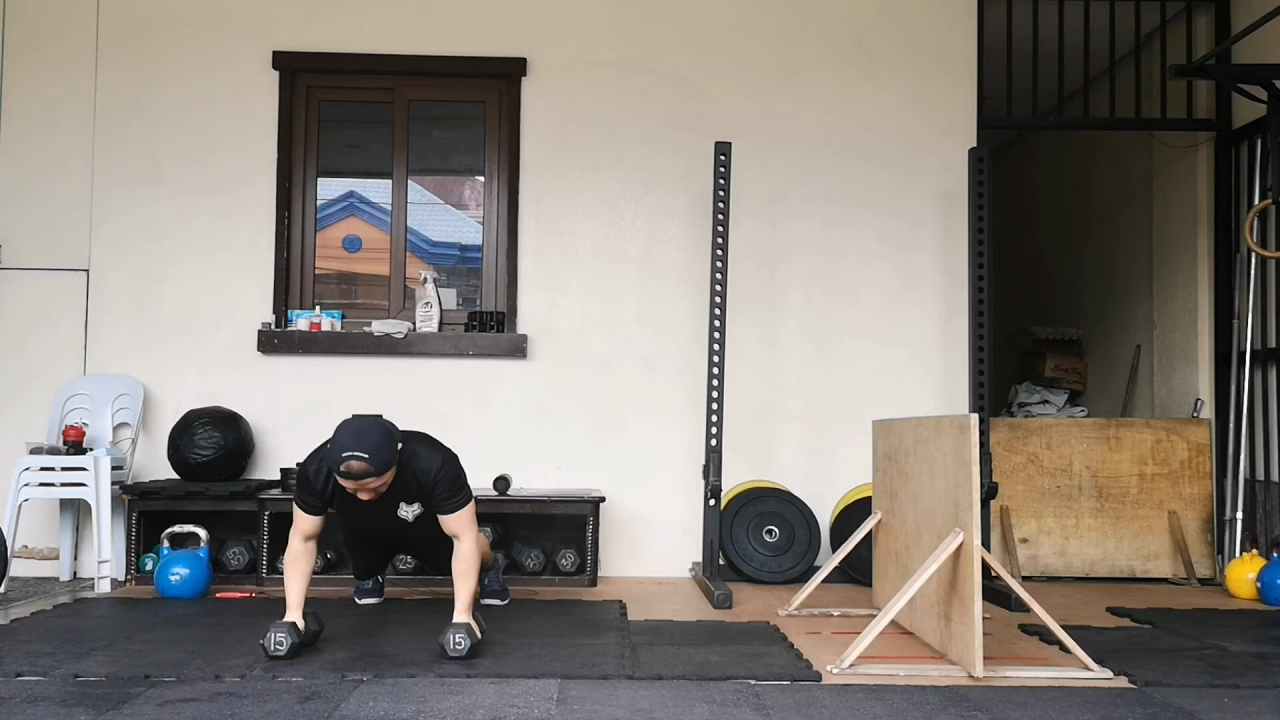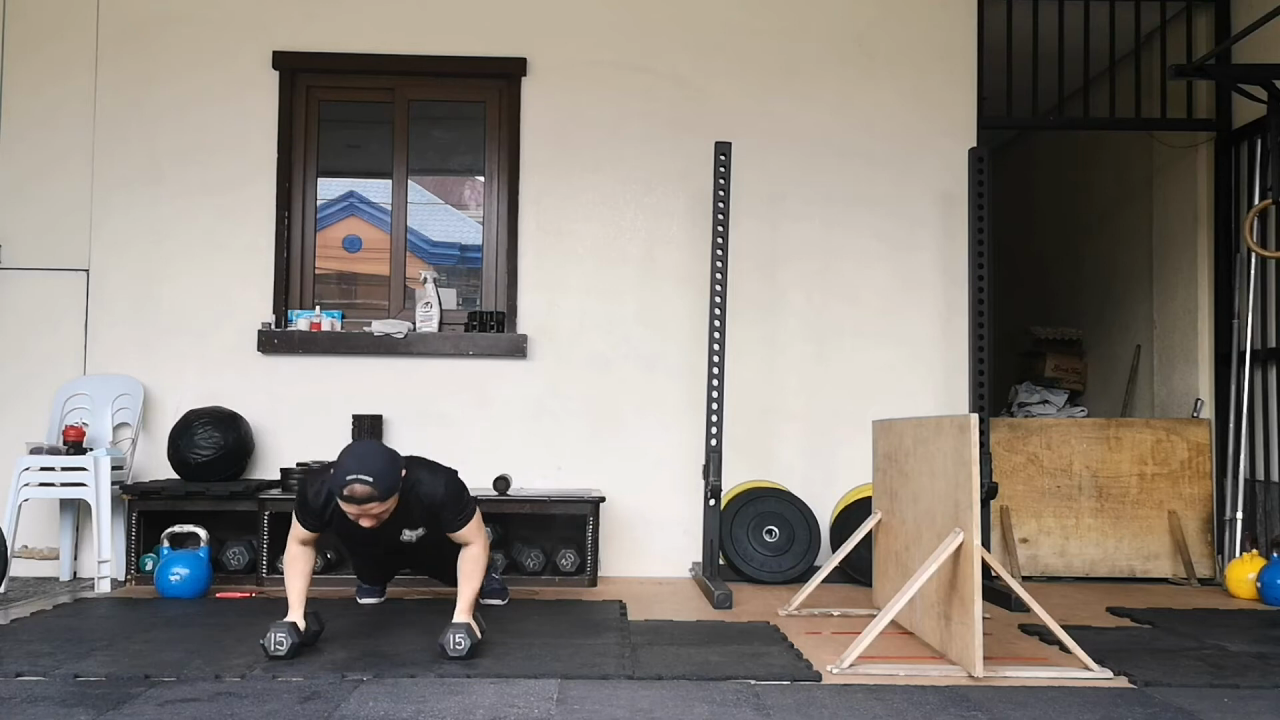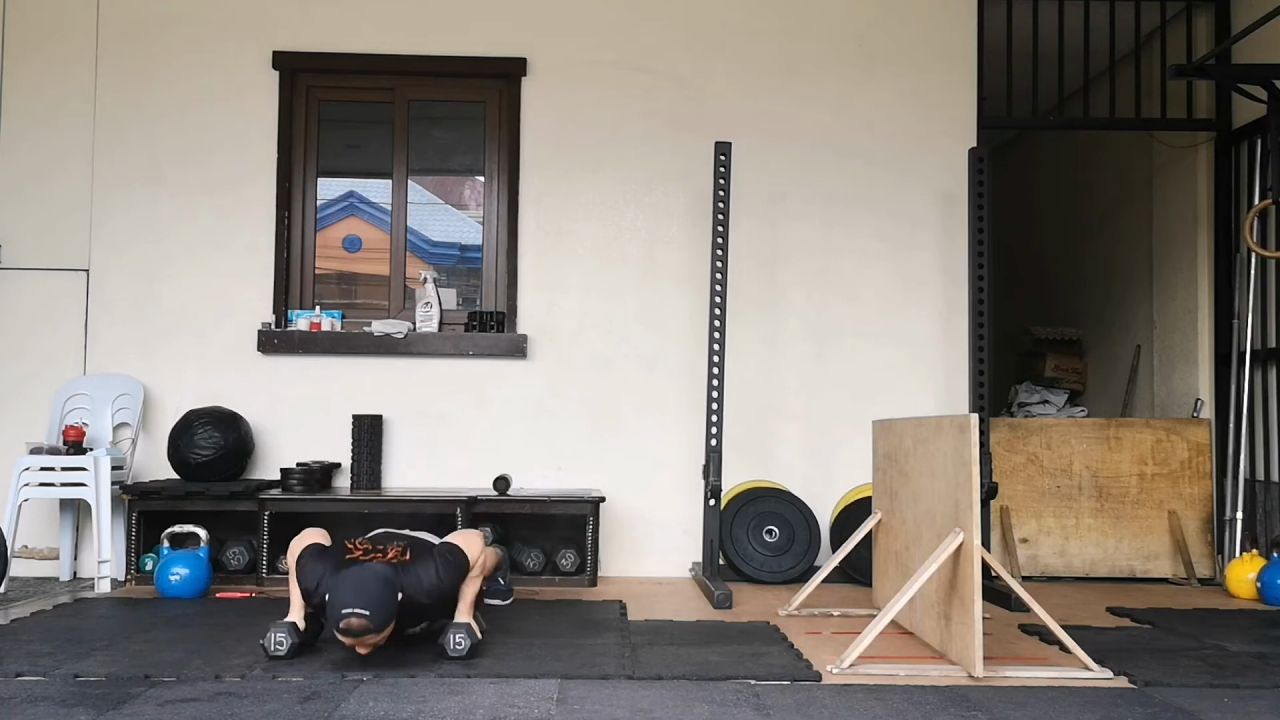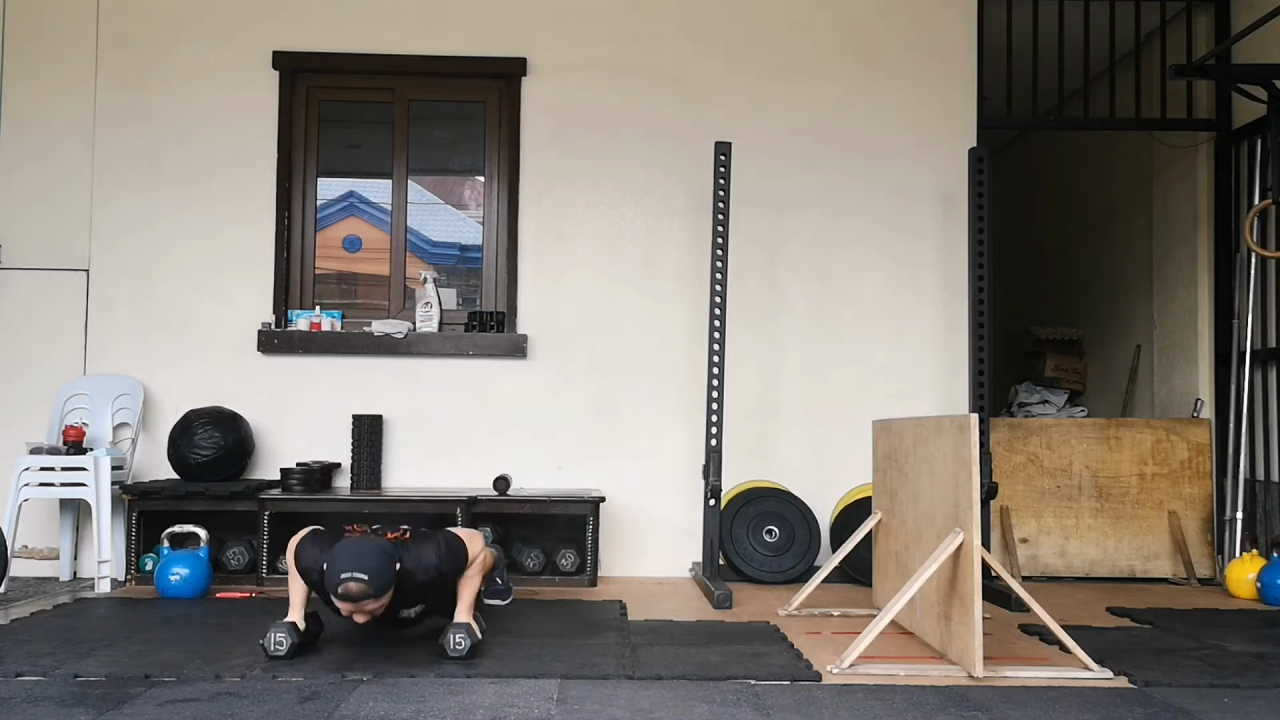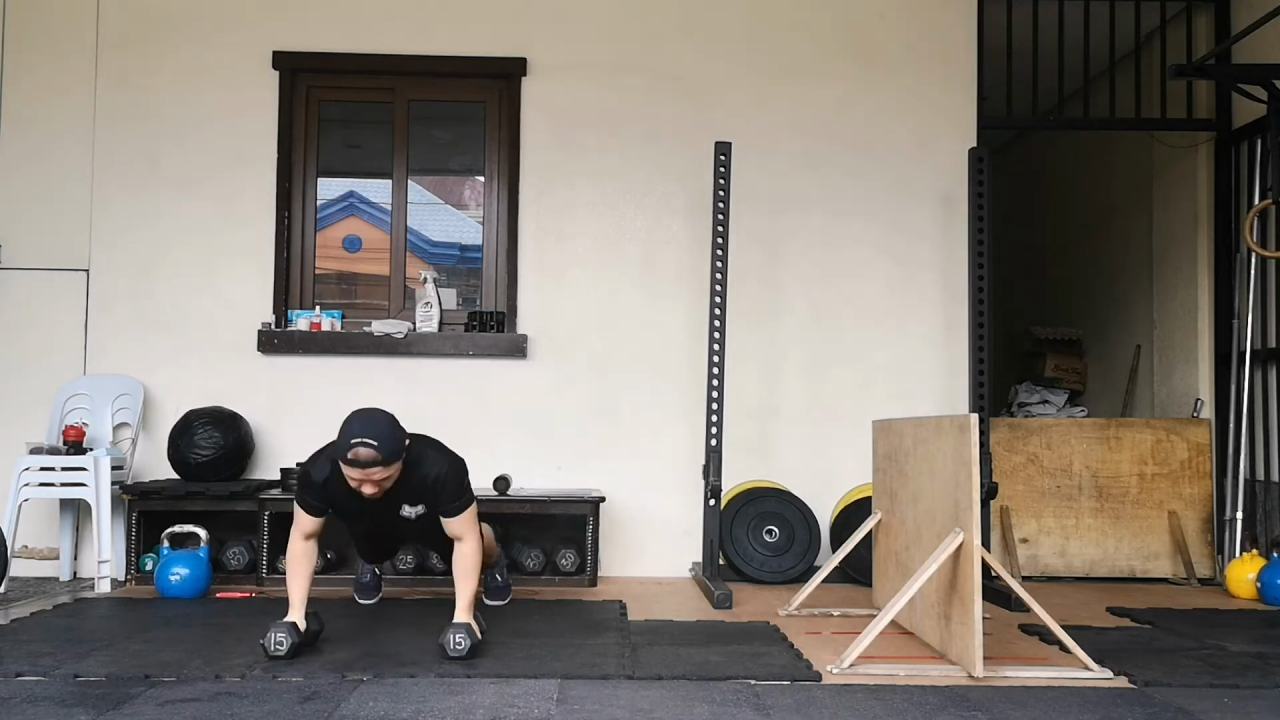
dt=0.3s
person 1, frame 1
left shoulder: (434, 464)
right shoulder: (316, 471)
left elbow: (464, 537)
right elbow: (303, 539)
left wrist: (463, 614)
right wrist: (293, 613)
left hip: (429, 530)
right hip: (365, 533)
left ankle: (488, 570)
right ankle: (372, 575)
person 1, frame 2
left shoulder: (436, 487)
right shoulder: (319, 493)
left elbow: (474, 542)
right elbow: (300, 544)
left wrist: (463, 614)
right wrist: (295, 613)
left hip: (432, 544)
left ankle: (485, 573)
person 1, frame 3
left shoulder: (431, 583)
right shoulder: (319, 585)
left elbow: (473, 540)
right elbow: (309, 536)
left wrist: (464, 614)
right wrist: (295, 612)
left ankle: (496, 558)
person 1, frame 4
left shoulder: (429, 563)
right shoulder: (315, 561)
left elbow: (475, 544)
right elbow: (297, 544)
left wrist: (464, 615)
right wrist: (295, 613)
left ankle: (494, 559)
person 1, frame 5
left shoulder: (439, 467)
right shoulder: (319, 472)
left elbow: (465, 537)
right elbow: (304, 537)
left wrist: (464, 614)
right wrist: (296, 613)
left hip: (433, 517)
left ankle: (493, 566)
right ankle: (373, 565)
